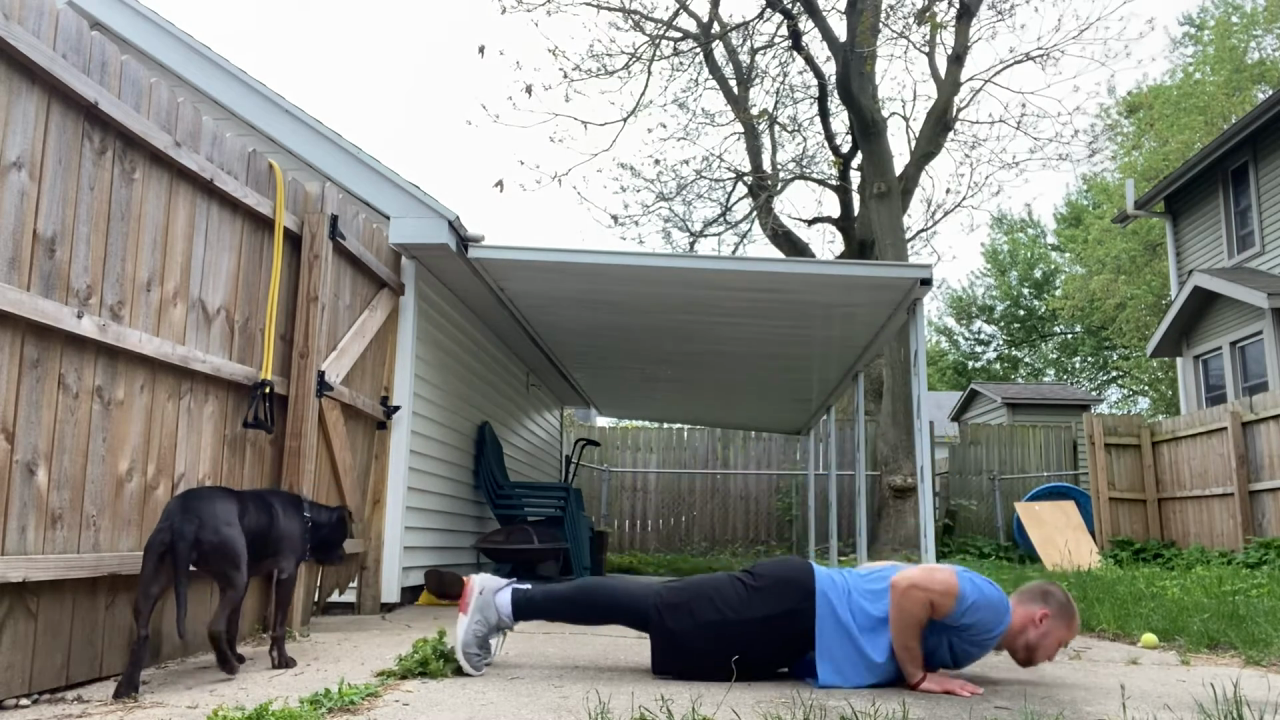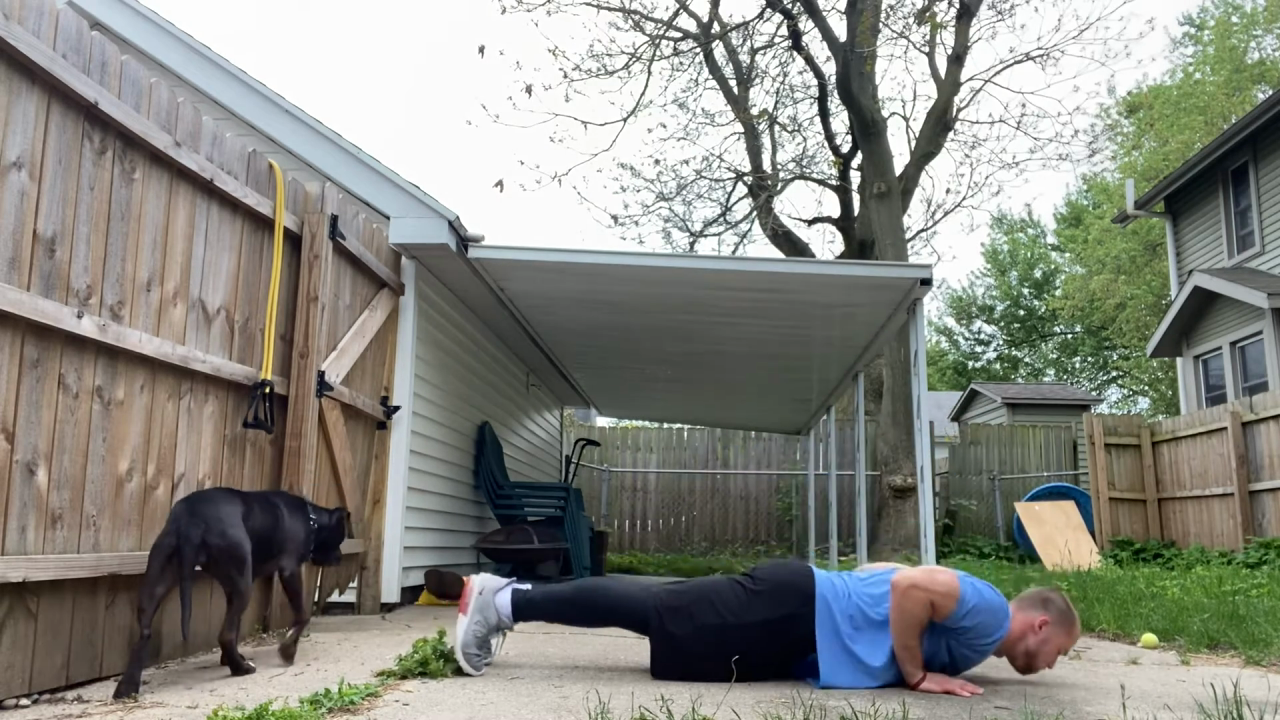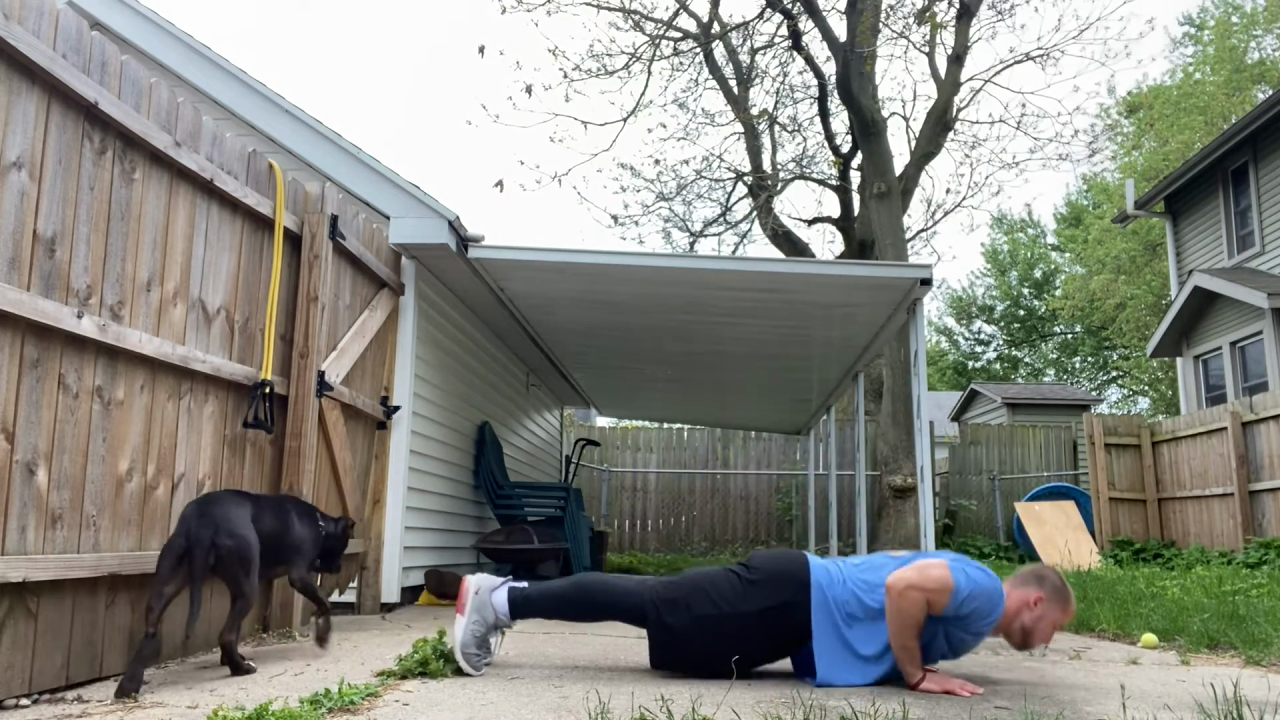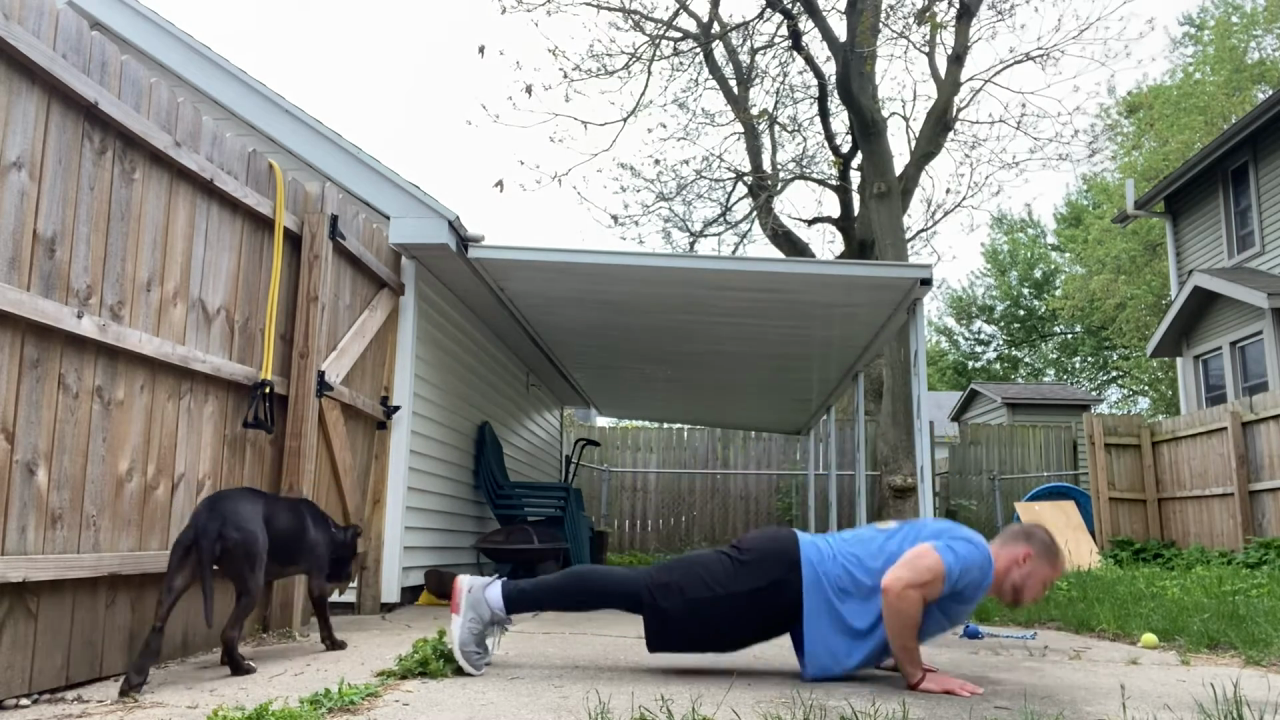
dt=0.1s
person 1, frame 1
left shoulder: (972, 600)
right shoulder: (990, 608)
right elbow: (908, 586)
left wrist: (896, 665)
right wrist: (916, 674)
left hip: (806, 598)
right hip: (797, 612)
left knee: (651, 601)
right knee: (652, 610)
left ankle: (509, 592)
right ankle: (502, 600)
person 1, frame 2
left shoulder: (972, 609)
right shoulder: (987, 614)
left elbow: (883, 579)
right elbow: (908, 587)
left wrist: (898, 662)
right wrist: (916, 673)
left hip: (803, 604)
right hip: (796, 616)
left knee: (653, 603)
right knee: (649, 611)
left ankle: (507, 593)
right ankle: (500, 600)
person 1, frame 3
left shoulder: (967, 587)
right shoulder: (984, 593)
right elbow: (904, 586)
left wrist: (894, 660)
right wrist: (915, 672)
left hip: (801, 587)
right hip: (793, 602)
left knee: (651, 596)
right knee: (650, 604)
left ankle: (503, 592)
right ankle: (498, 599)
person 1, frame 4
left shoulder: (949, 540)
right shoulder: (972, 554)
right elbow: (895, 589)
left wrist: (891, 657)
right wrist: (916, 672)
left hip: (788, 569)
right hip: (782, 579)
left knee: (641, 586)
right knee: (641, 591)
left ankle: (491, 593)
right ankle: (489, 600)
